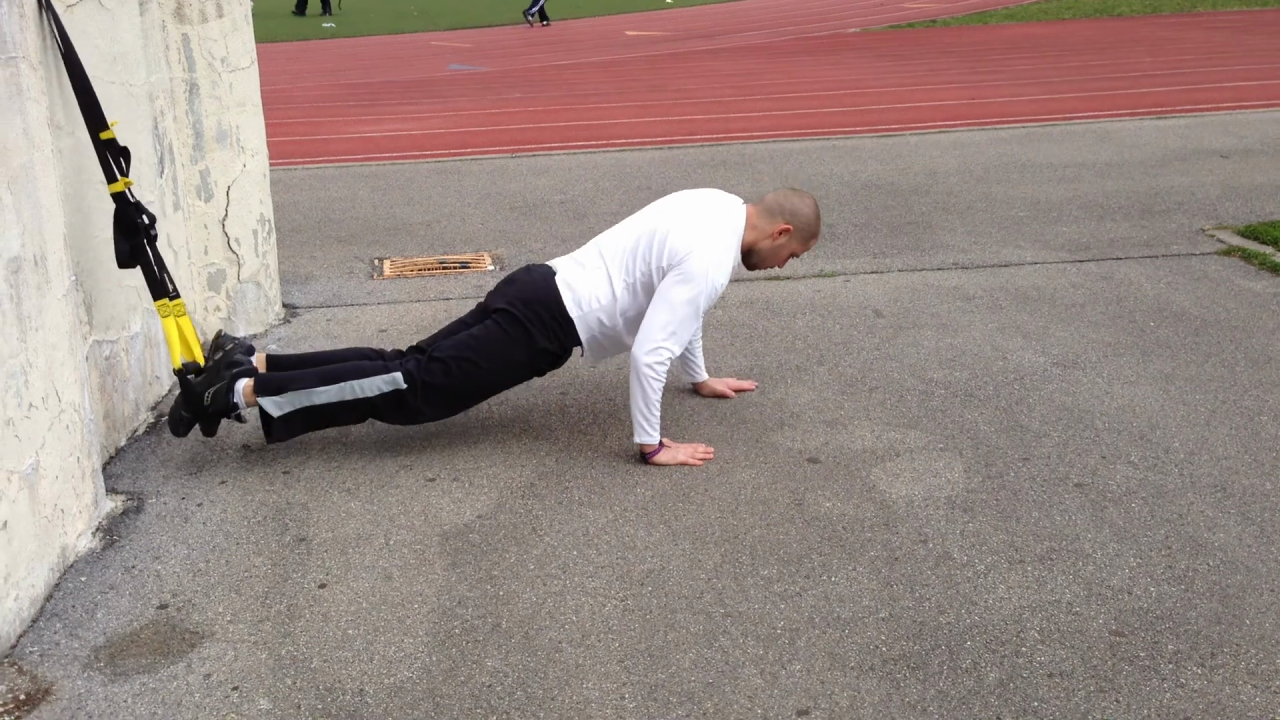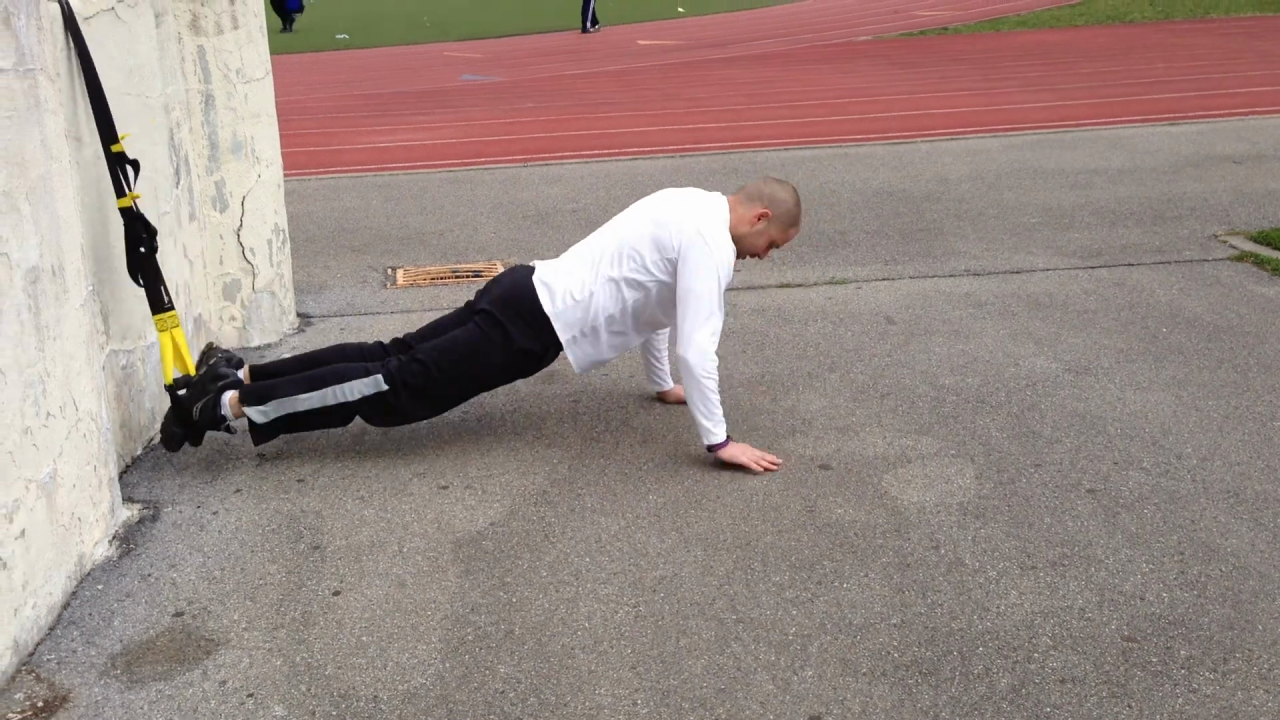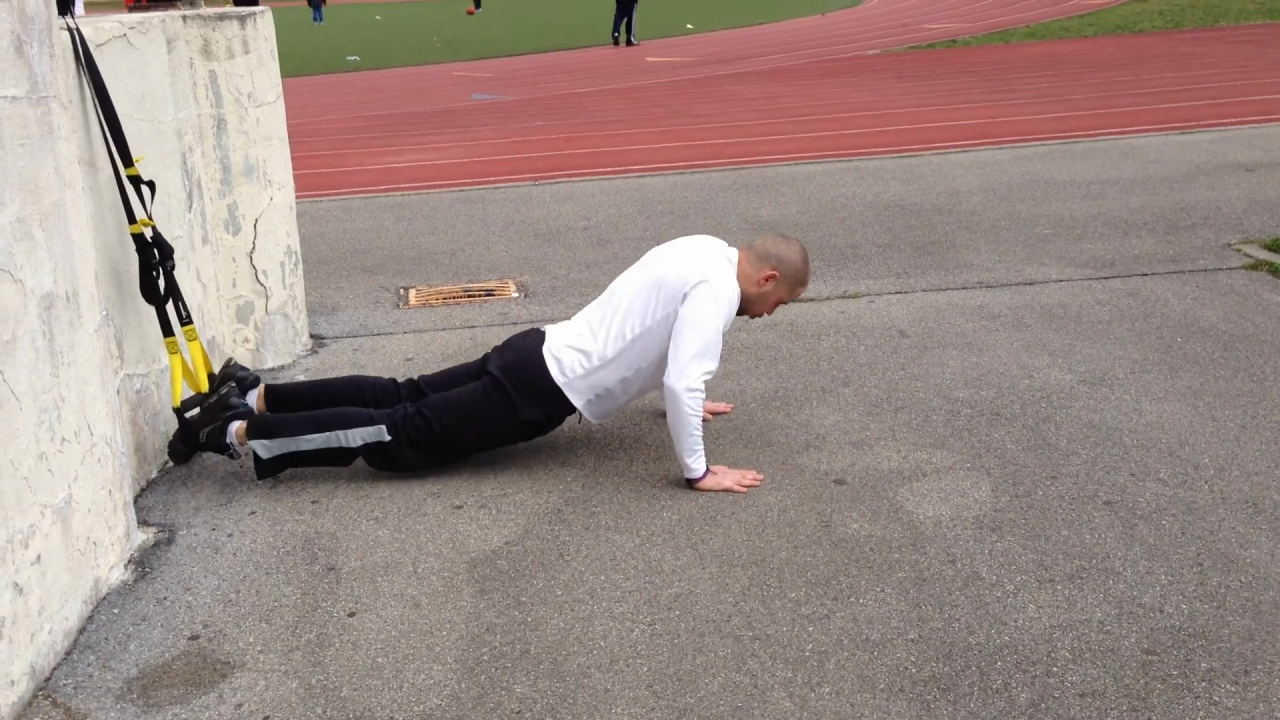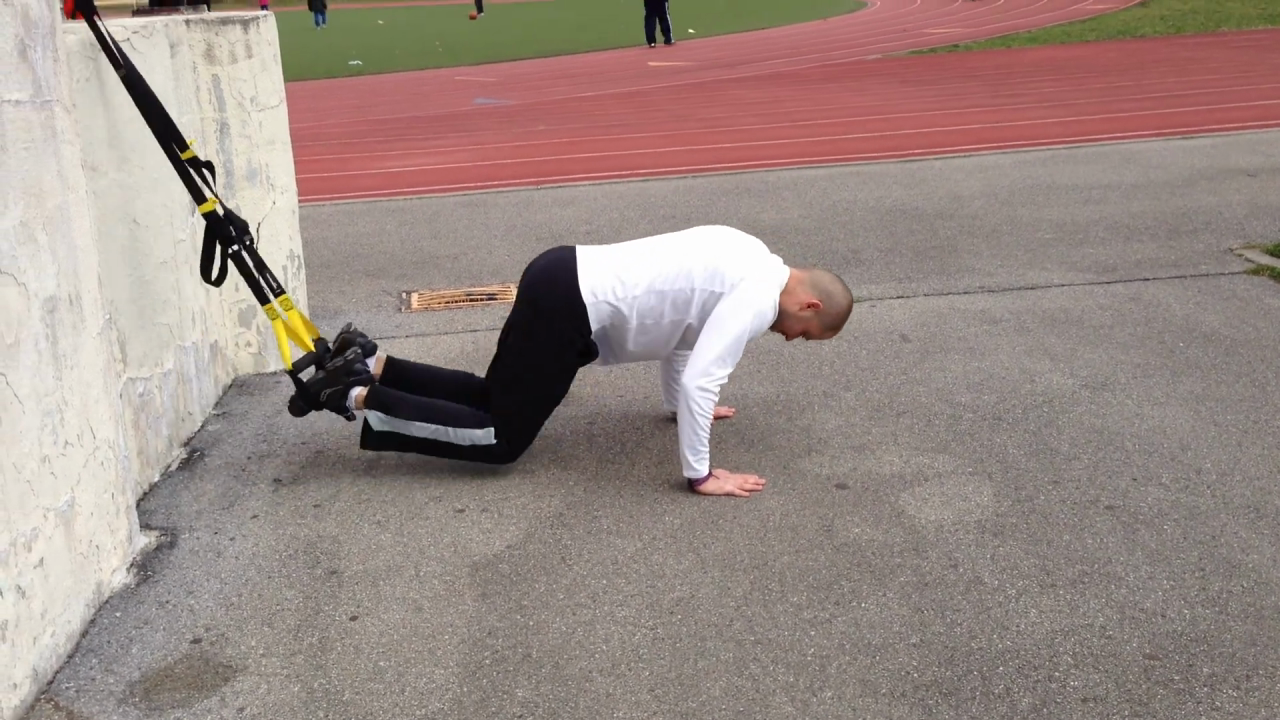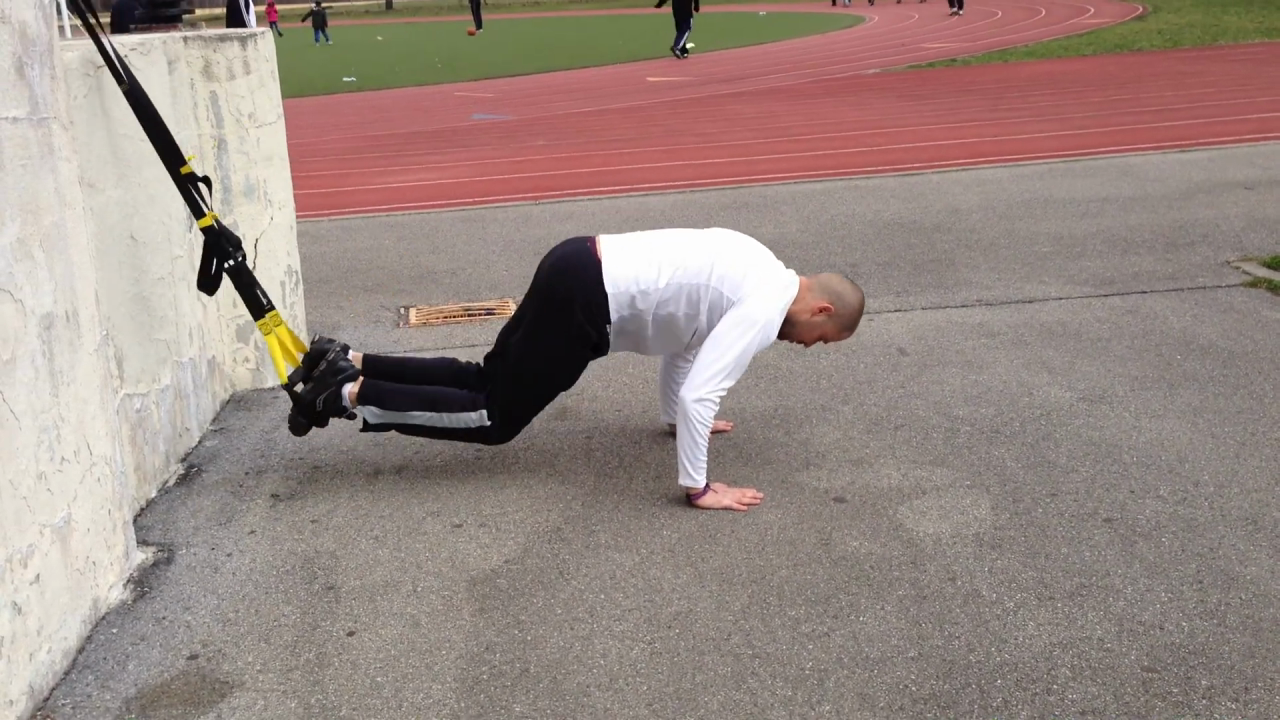
dt=1s
person 1, frame 1
left shoulder: (715, 204)
right shoulder: (712, 261)
right elbow: (647, 353)
left wrist: (701, 377)
right wrist: (650, 443)
left hip: (540, 291)
right hip: (546, 323)
left knee: (404, 364)
right knee: (410, 390)
left ankle: (251, 360)
right ankle: (240, 391)
person 1, frame 2
left shoulder: (692, 205)
right shoulder: (713, 243)
left elbow: (647, 299)
right elbow: (698, 344)
left wrist: (665, 383)
right wrist: (719, 441)
left hip: (525, 293)
right hip: (534, 325)
left knee: (391, 360)
right knee: (396, 389)
left ankle: (236, 372)
right ankle: (231, 404)
person 1, frame 3
left shoulder: (705, 250)
right shoulder: (718, 288)
right elbow: (681, 382)
left wrist: (685, 401)
right wrist: (699, 471)
left hip: (538, 356)
right hip: (541, 391)
left knee: (399, 399)
right knee: (401, 438)
left ankle: (253, 393)
right ankle: (240, 431)
person 1, frame 4
left shoulder: (750, 263)
right shoulder: (760, 296)
right elbow: (699, 381)
left wrist: (682, 405)
right wrist: (700, 475)
left hip: (560, 274)
right hip: (566, 304)
left knee: (498, 400)
right knee: (499, 438)
left ankle: (371, 364)
right ankle: (359, 397)
person 1, frame 5
left shoulder: (759, 271)
right shoulder: (766, 307)
left elbow: (685, 320)
right elbow: (699, 392)
left wrist: (676, 419)
right wrist: (697, 486)
left hip: (581, 268)
right hip: (586, 296)
left knee: (486, 382)
right knee: (495, 417)
left ankle: (351, 367)
right ankle: (354, 396)
